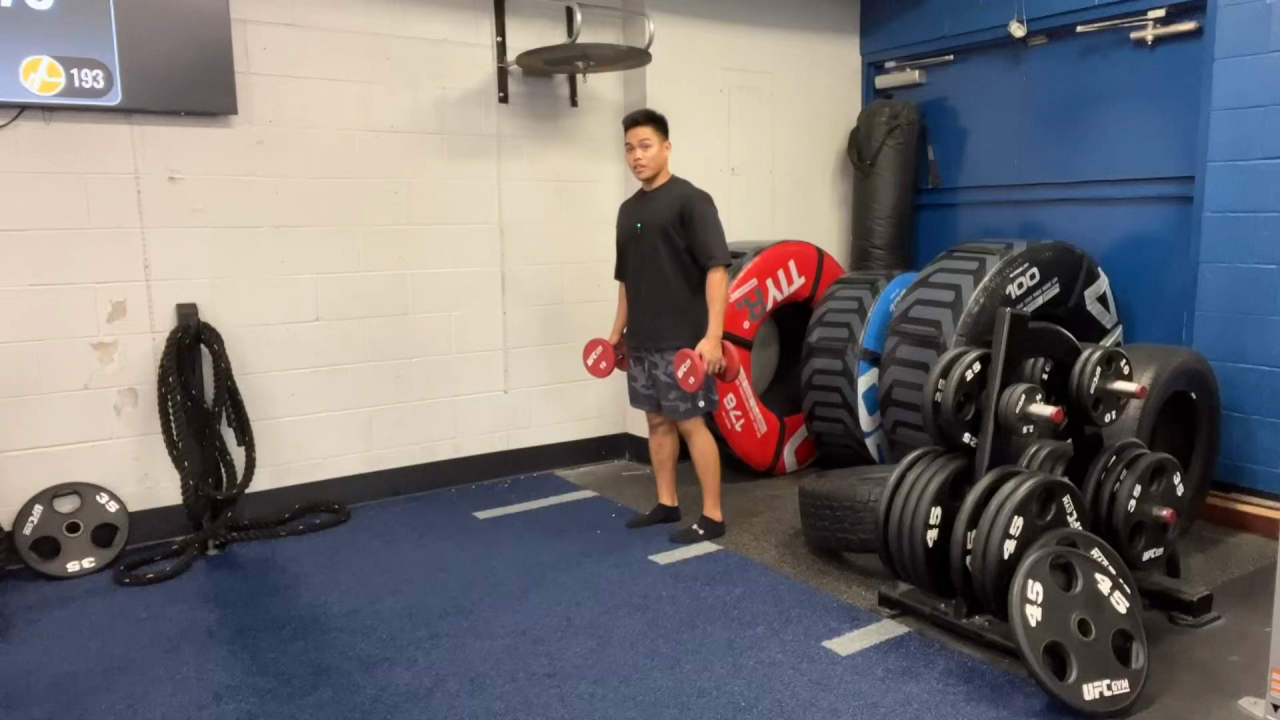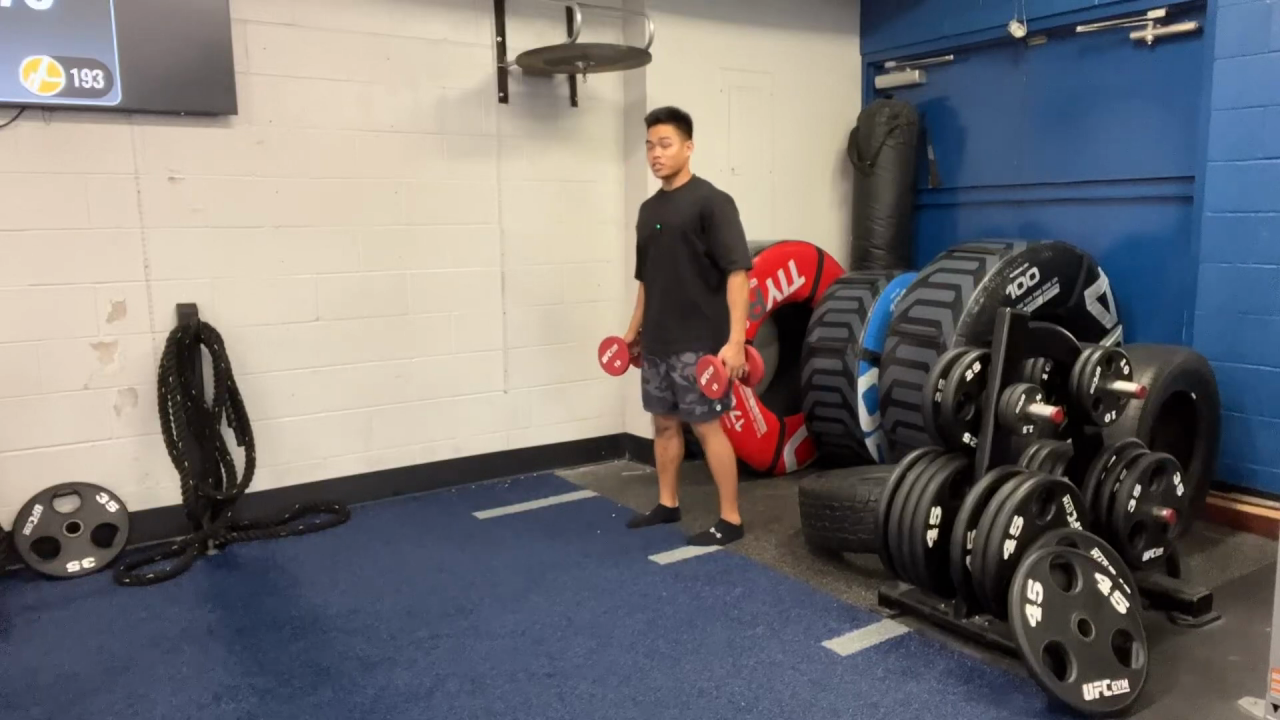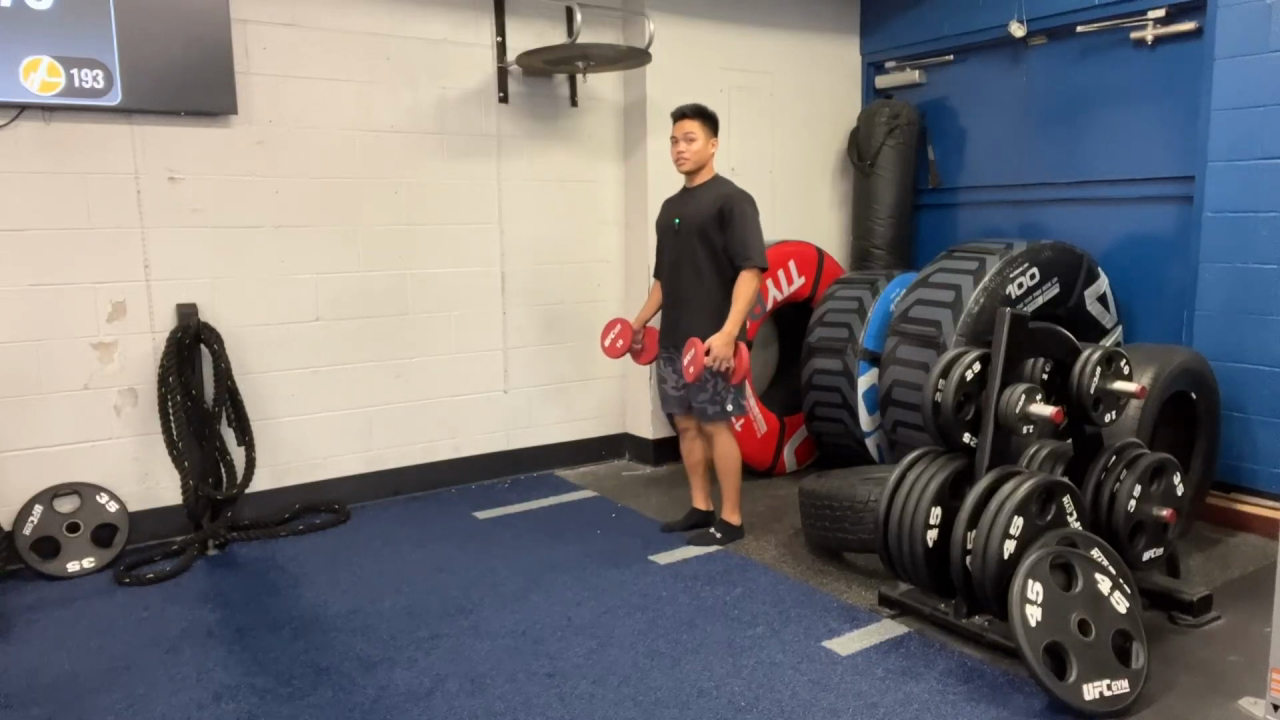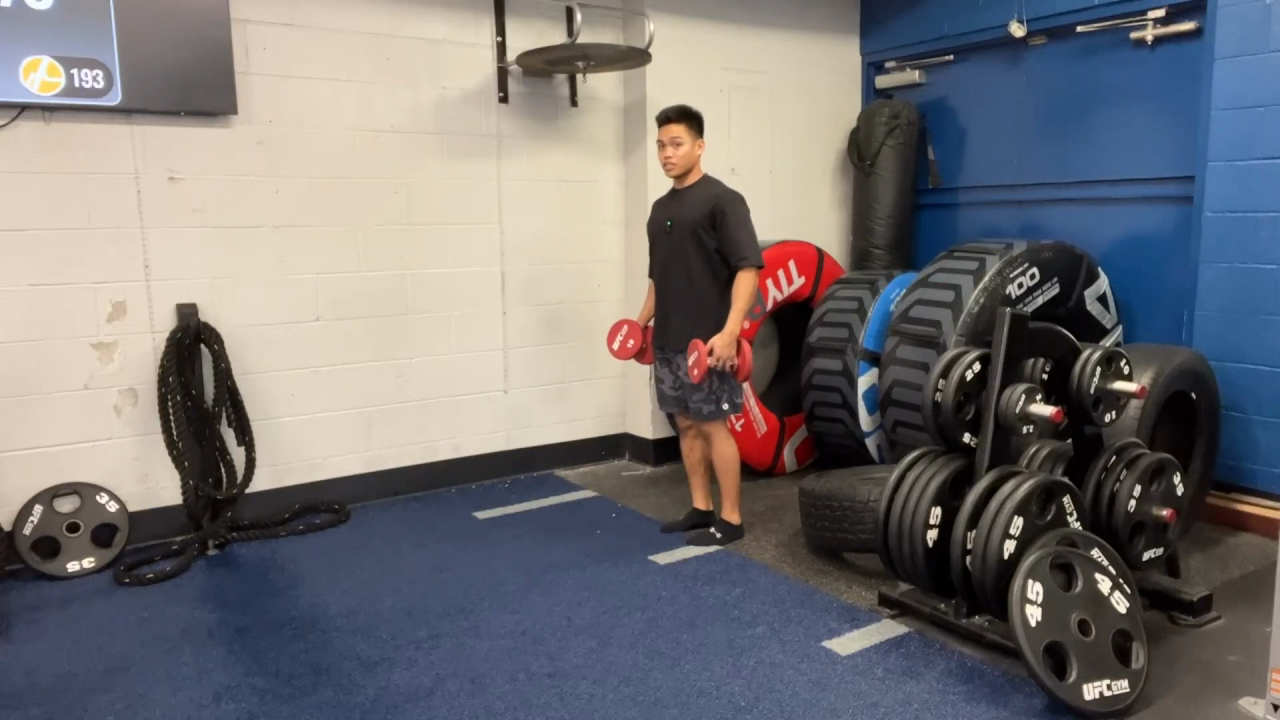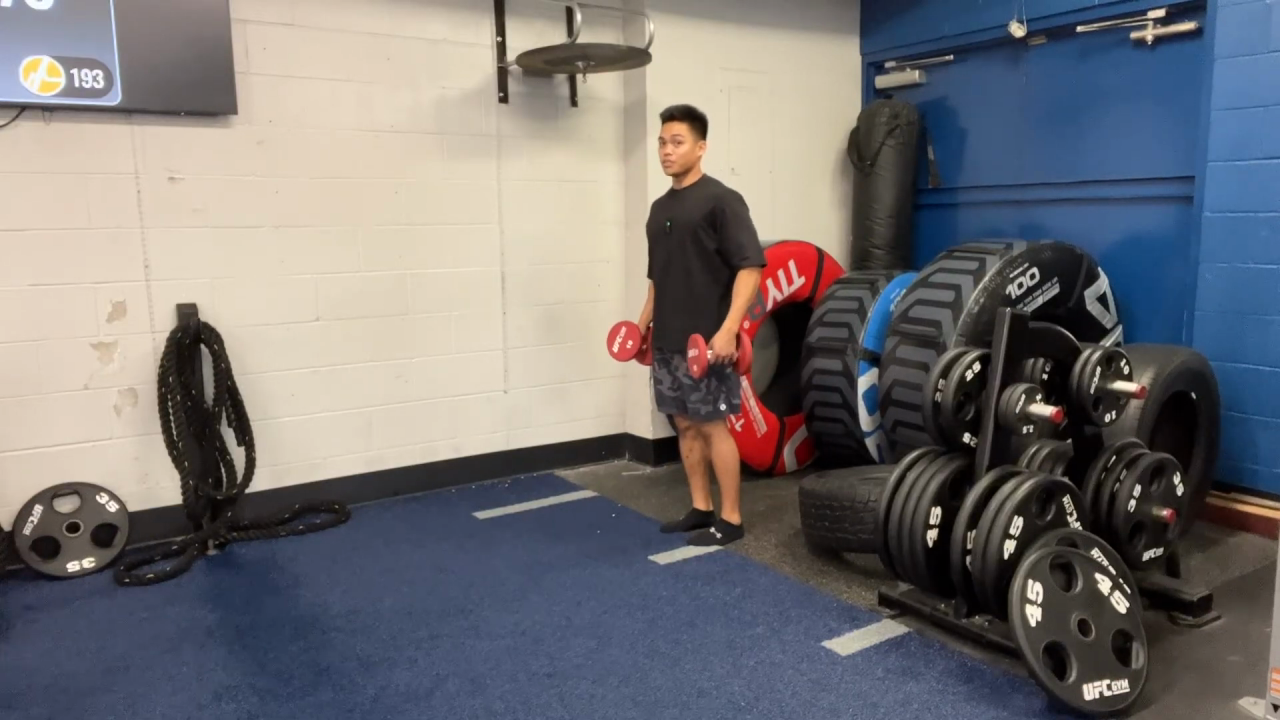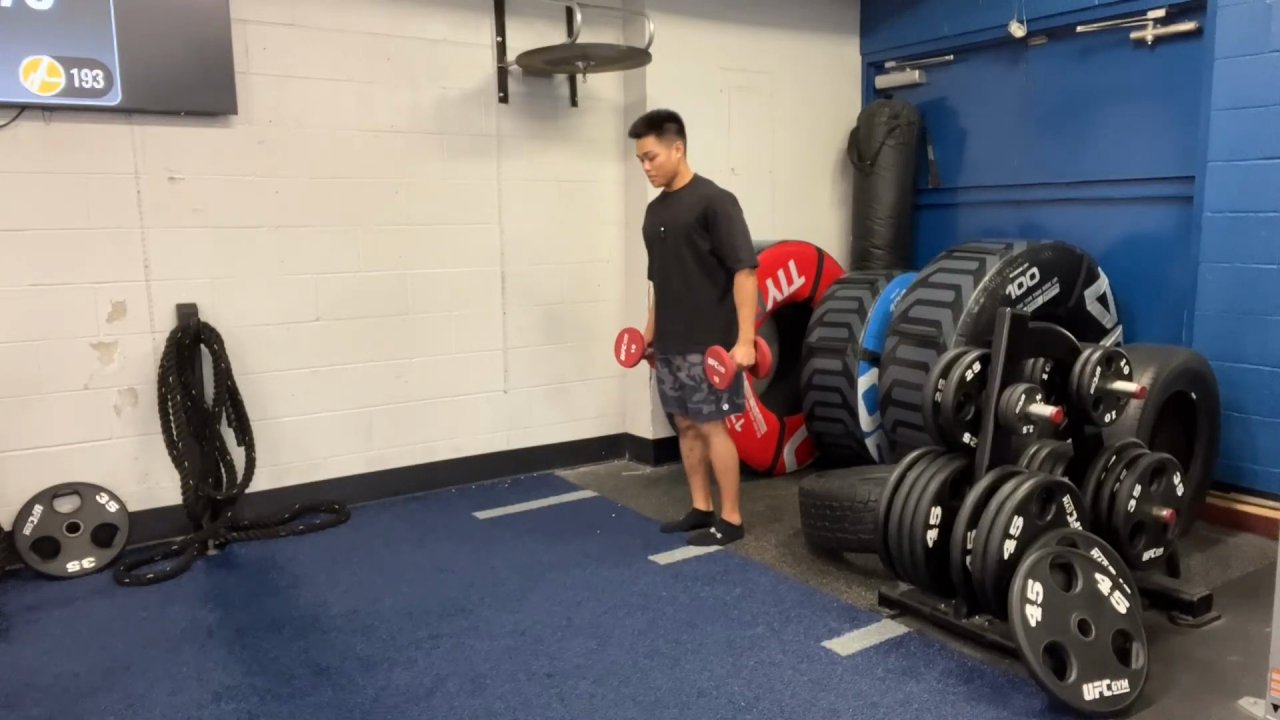
dt=0.7s
person 1, frame 1
left shoulder: (691, 200)
right shoulder: (629, 210)
left elbow: (716, 268)
left wrist: (712, 335)
right wrist: (617, 331)
left hip: (682, 341)
right hip: (642, 341)
left knee: (691, 424)
right knee: (657, 421)
left ankle: (712, 516)
right ankle: (666, 504)
person 1, frame 2
left shoulder: (711, 202)
right shoulder: (649, 209)
left elbow: (738, 272)
left wrist: (736, 339)
right wrist: (634, 328)
left hip: (698, 342)
right hip: (658, 341)
left knee: (706, 426)
right knee: (664, 423)
left ankle: (731, 519)
right ankle: (667, 504)
person 1, frame 3
left shoulder: (732, 199)
right shoulder: (671, 206)
left elbow: (751, 269)
left wrist: (728, 332)
right wrist: (640, 321)
left hip: (711, 340)
right hip: (673, 340)
left knee: (715, 426)
right knee: (686, 424)
left ankle: (731, 520)
right ankle: (700, 508)
person 1, frame 4
left shoulder: (722, 200)
right shoulder: (661, 207)
left elbow: (748, 267)
left wrist: (730, 331)
right wrist: (642, 321)
left hip: (706, 340)
right hip: (668, 340)
left knee: (713, 425)
right knee: (686, 424)
left ankle: (731, 519)
right ankle: (700, 509)
person 1, frame 5
left shoulder: (721, 200)
right shoulder: (660, 207)
left elbow: (750, 267)
left wrist: (728, 330)
right wrist: (643, 323)
left hip: (706, 342)
right hip: (667, 341)
left knee: (713, 426)
right knee: (685, 424)
left ankle: (730, 519)
right ankle: (700, 509)
person 1, frame 6
left shoulder: (714, 201)
right shoulder: (656, 209)
left elbow: (744, 270)
left wrist: (745, 339)
right wrist: (650, 329)
left hip: (707, 343)
right hip: (670, 343)
left knee: (711, 427)
right knee: (685, 425)
left ankle: (731, 519)
right ankle: (700, 509)
